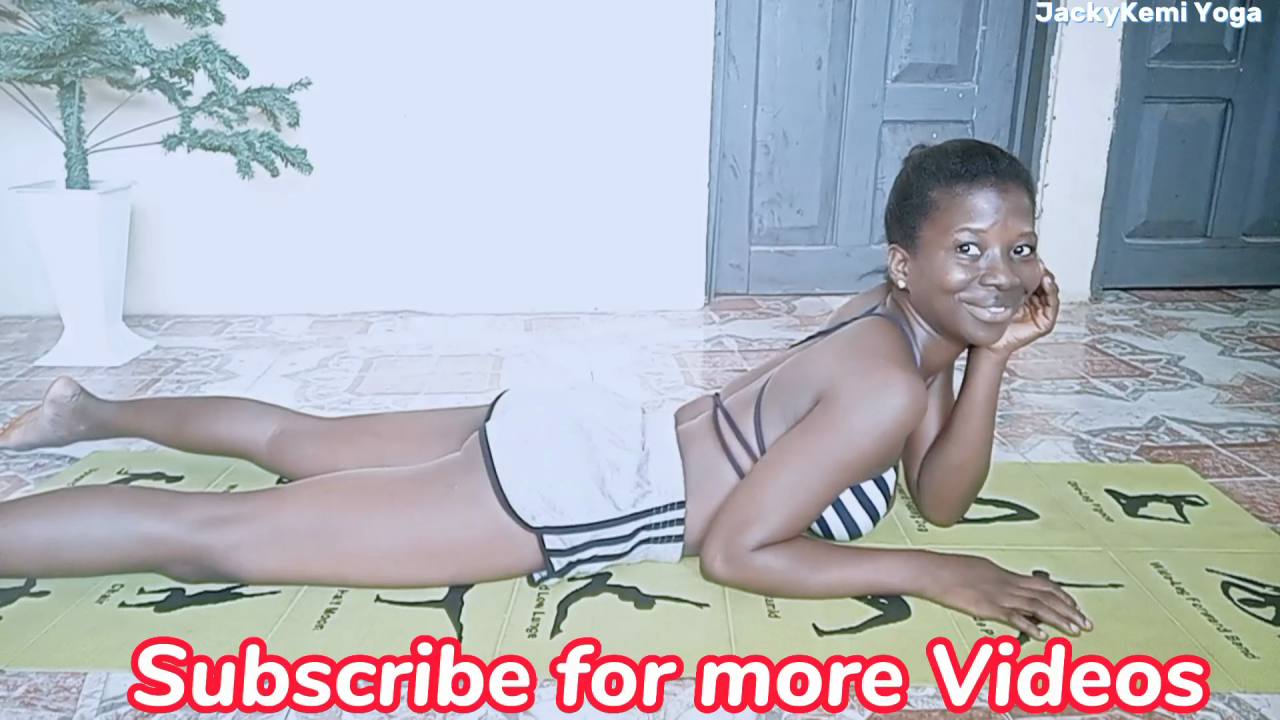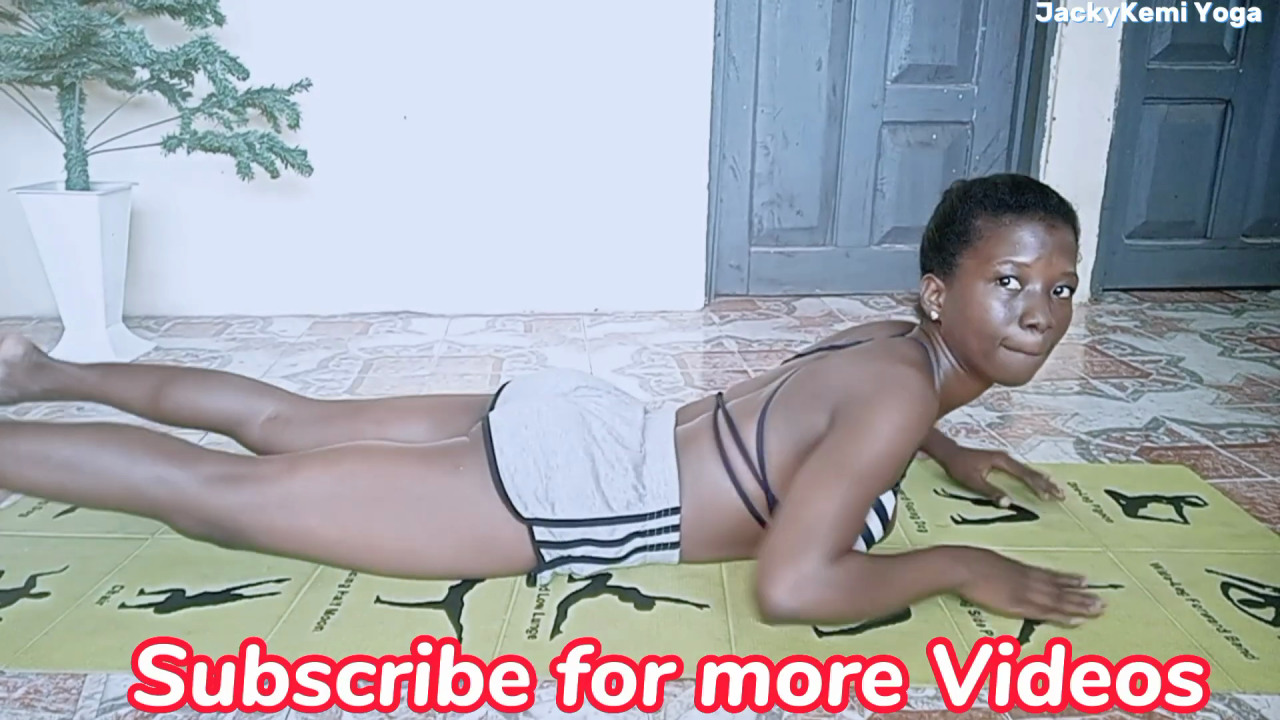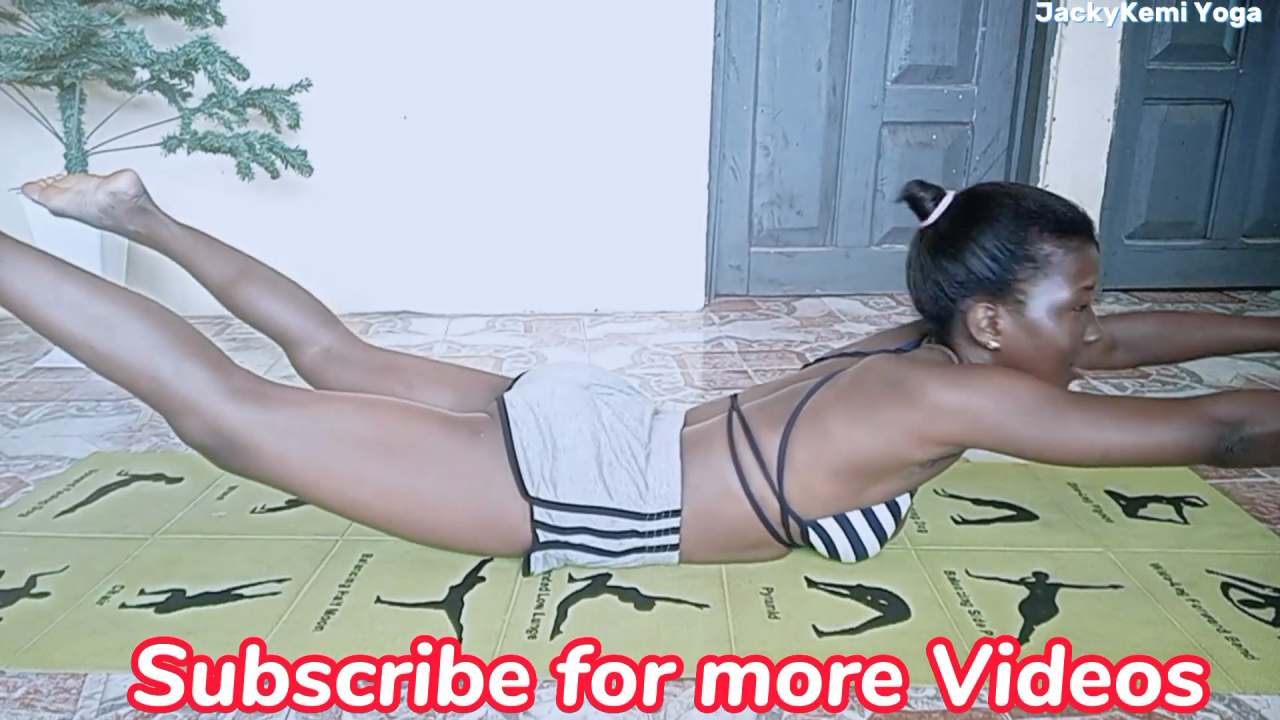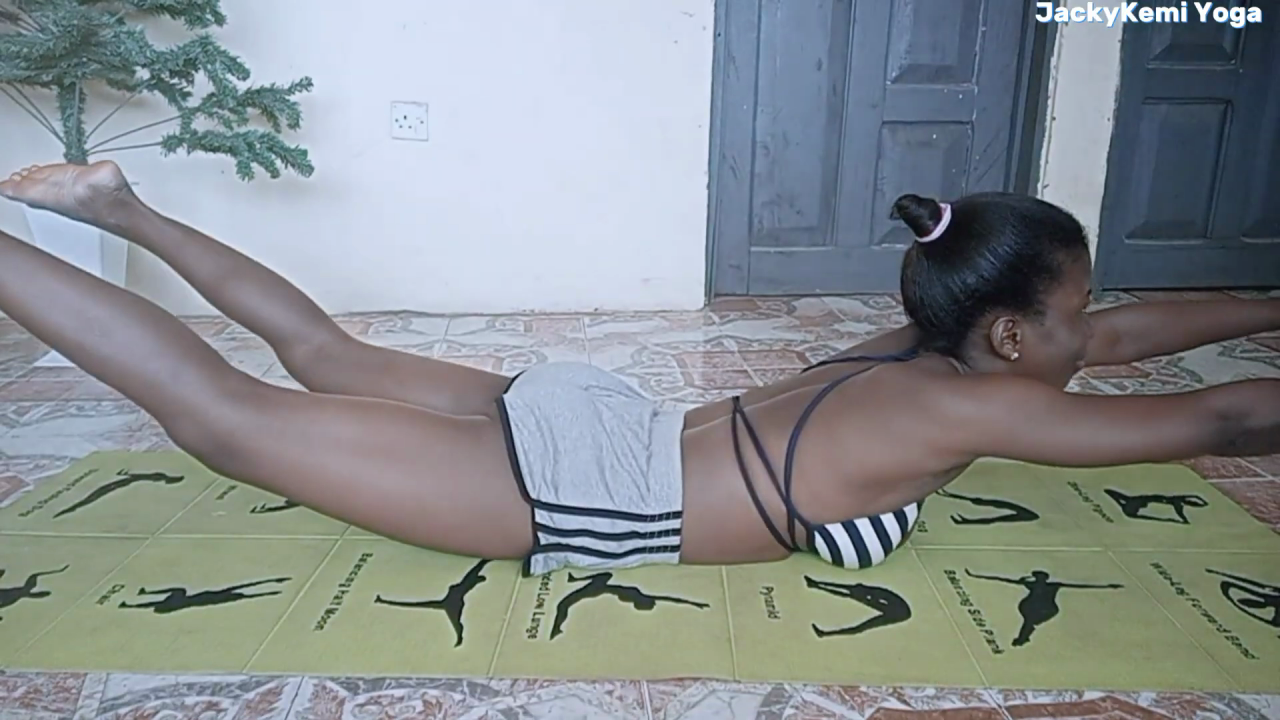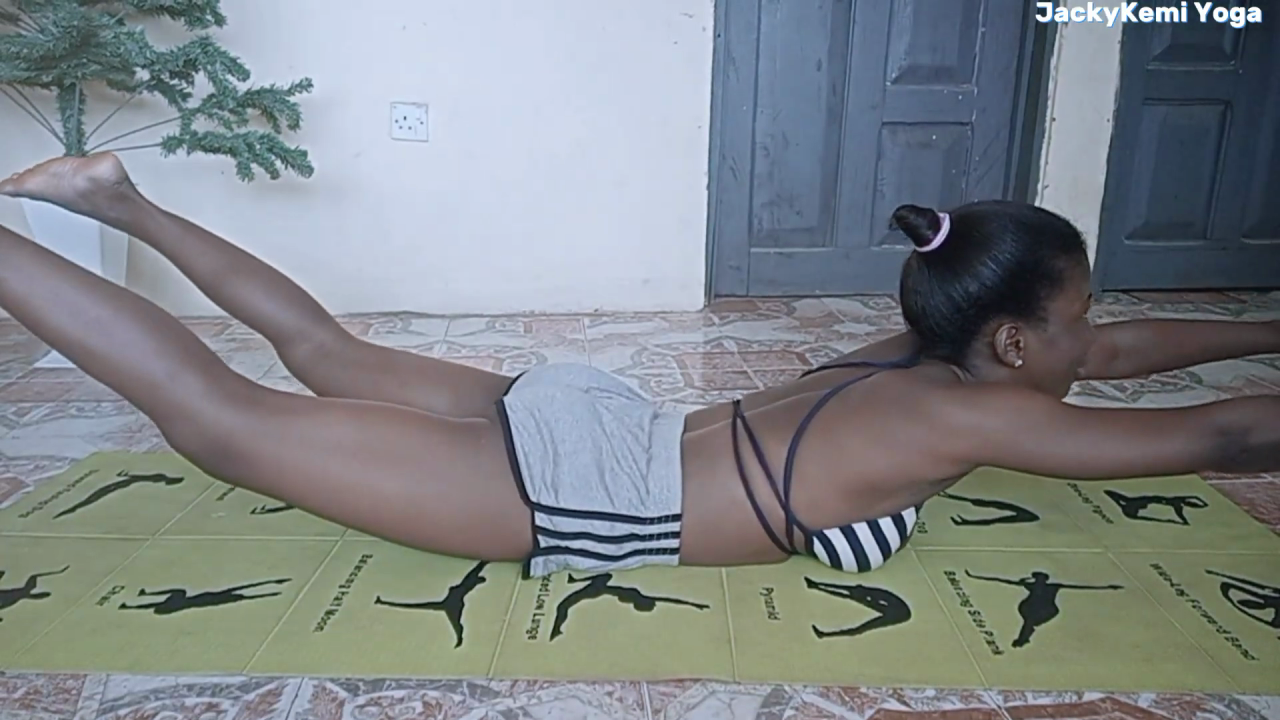
dt=1s
person 1, frame 1
left shoulder: (900, 319)
right shoulder: (885, 383)
left elbow: (940, 498)
right elbow: (735, 552)
left wrist: (991, 361)
right wrist: (932, 577)
left hip: (572, 440)
right hip: (564, 495)
left knee: (301, 445)
right knee: (214, 535)
left ankle: (93, 409)
person 1, frame 2
left shoulder: (898, 344)
right shoulder: (898, 390)
right elbow: (792, 590)
left wrist: (940, 451)
right wrist: (961, 570)
left hip: (573, 430)
right hip: (560, 493)
left knee: (286, 425)
right knee: (216, 495)
person 1, frame 3
left shoulder: (924, 343)
right shoulder: (959, 396)
left elbow: (1107, 339)
left hip: (584, 427)
right hip: (574, 488)
left knee: (336, 359)
right knee: (234, 415)
left ankle: (138, 214)
person 1, frame 4
left shoulder: (925, 348)
right shoulder: (975, 406)
left elbow: (1119, 334)
left hip: (586, 423)
right hip: (578, 489)
left knee: (324, 355)
right knee: (229, 417)
left ankle: (118, 206)
person 1, frame 5
left shoulder: (924, 352)
right shoulder: (978, 414)
left elbow: (1121, 348)
left hip: (581, 423)
right hip: (575, 490)
left knee: (325, 357)
right knee: (226, 423)
left ankle: (121, 201)
